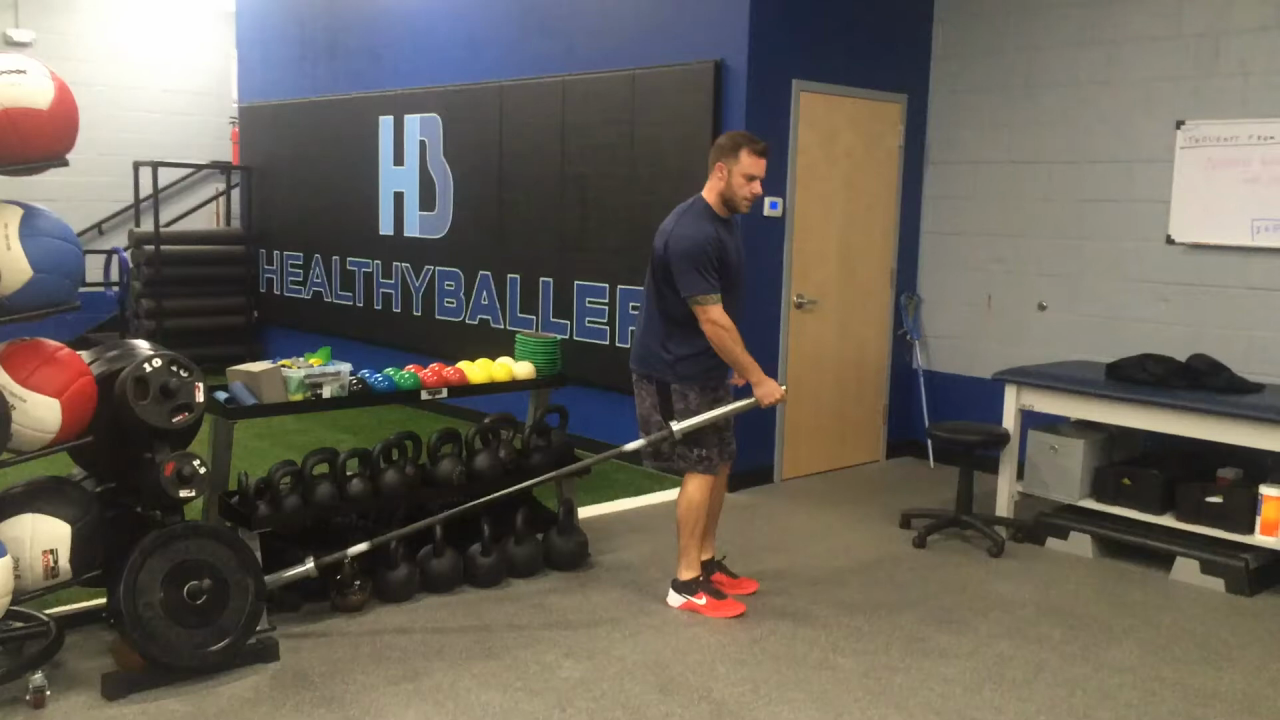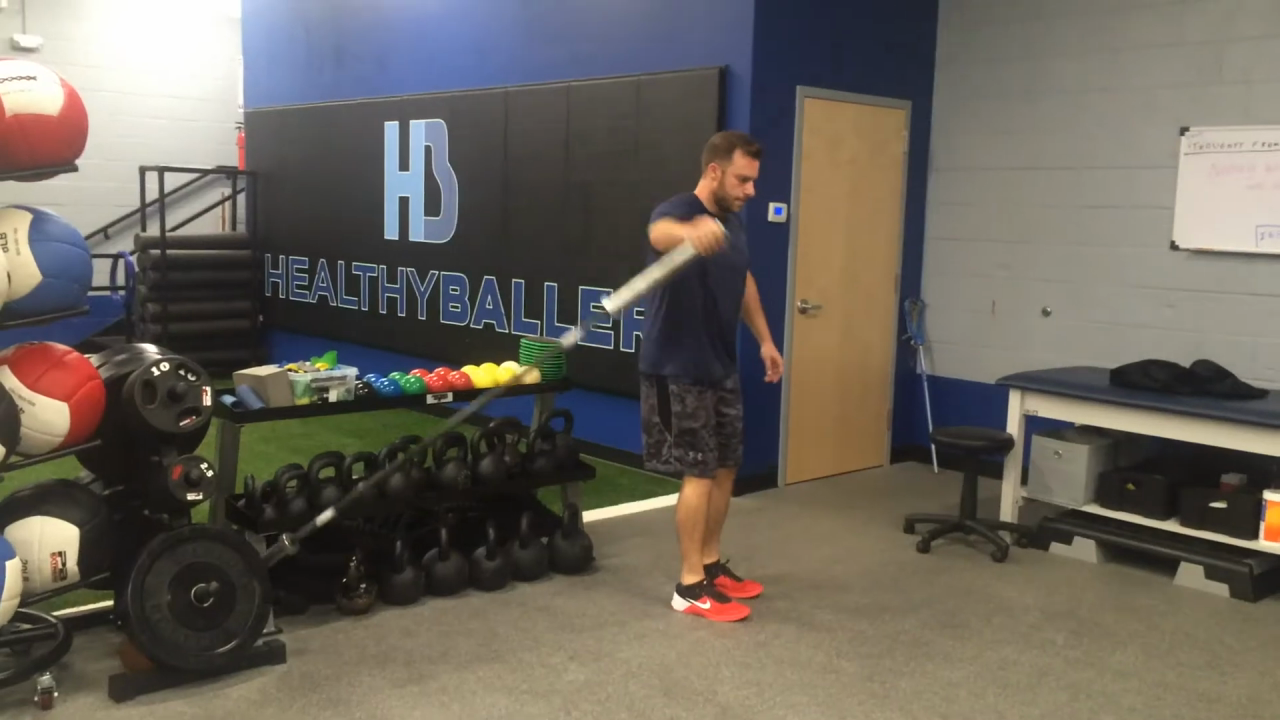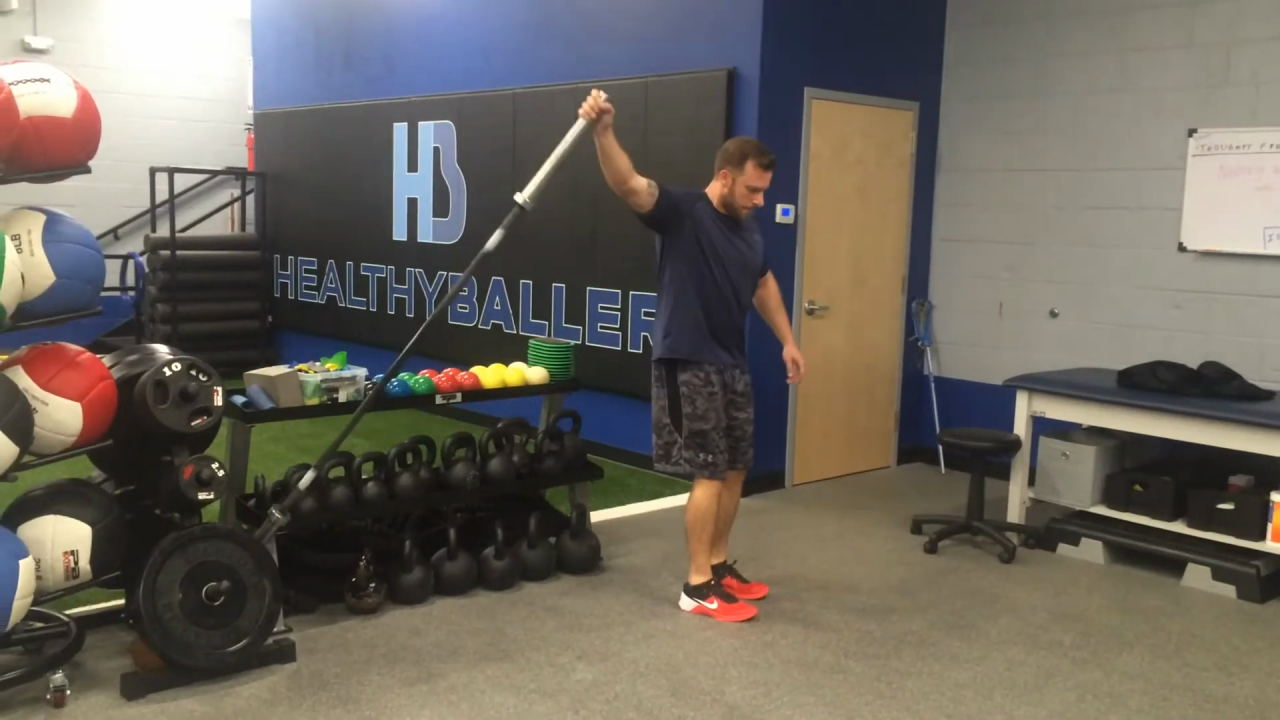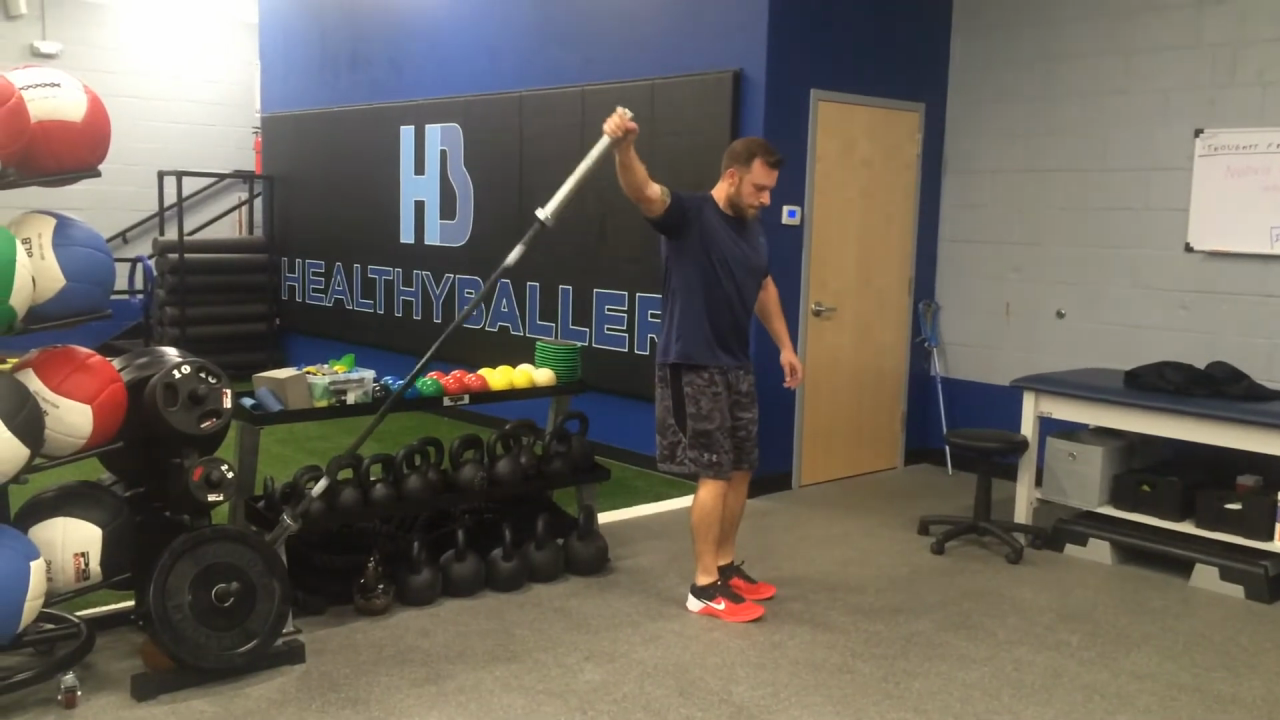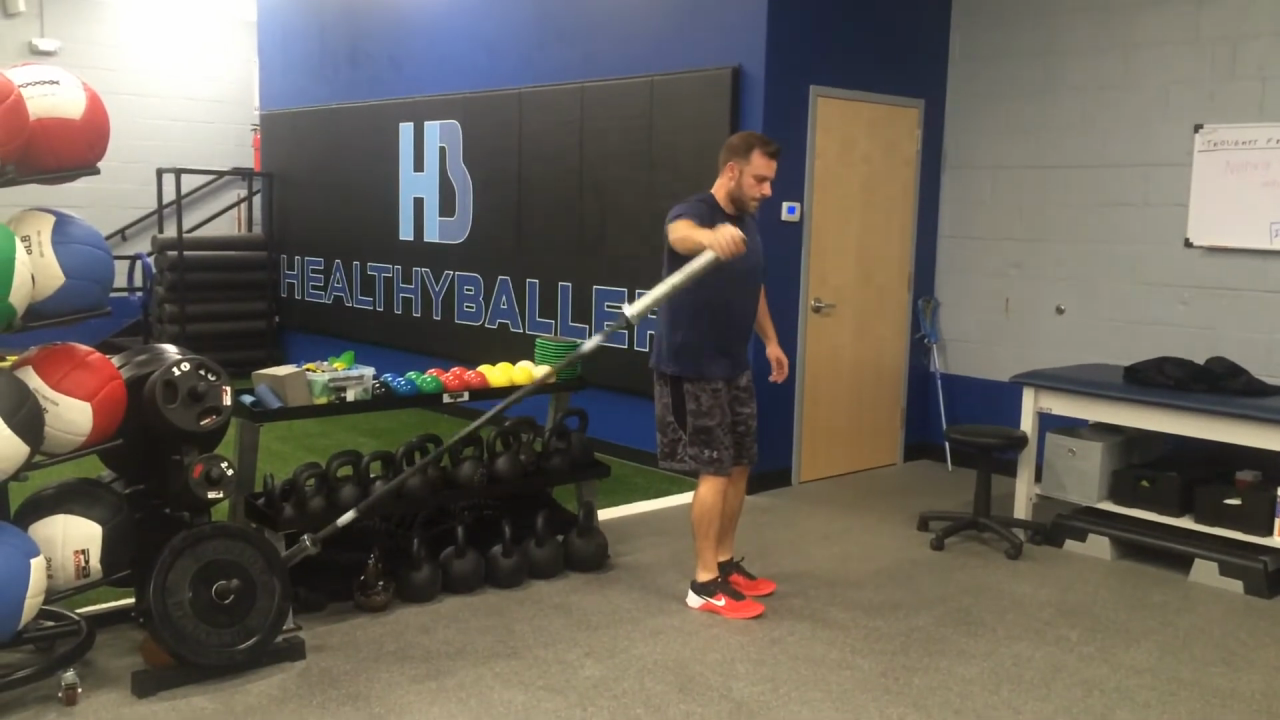
dt=0.5s
person 1, frame 1
left shoulder: (725, 220)
right shoulder: (691, 233)
right elbow: (712, 319)
left wrist: (735, 366)
right wrist: (758, 378)
left hip: (704, 365)
right hip: (671, 369)
left knee: (719, 465)
right knee: (701, 469)
left ankle: (707, 562)
right ankle: (687, 582)
person 1, frame 2
left shoulder: (732, 223)
right shoulder: (684, 213)
right elbow: (660, 233)
left wrist: (765, 340)
right wrist: (691, 234)
left hip: (720, 366)
right hip: (679, 369)
left knee: (725, 468)
right knee: (699, 472)
left ankle: (712, 565)
right ankle: (690, 586)
person 1, frame 3
left shoulder: (747, 228)
right shoulder: (682, 211)
left elbow: (763, 285)
right elbow: (627, 185)
left wrist: (787, 341)
right wrist: (602, 131)
left hip: (732, 366)
right hip: (689, 365)
left knee: (734, 470)
right knee: (708, 474)
left ankle: (718, 567)
right ankle: (697, 586)
person 1, frame 4
left shoulder: (752, 229)
right shoulder: (689, 213)
left elbow: (763, 288)
right elbow: (642, 193)
left wrist: (786, 345)
right wrist: (623, 147)
left hip: (737, 367)
right hip: (693, 367)
left knee: (740, 470)
right knee: (714, 473)
left ankle: (726, 566)
right ankle: (703, 587)
person 1, frame 5
left shoulder: (746, 223)
right shoulder: (699, 214)
right elbow: (679, 233)
left wrist: (770, 341)
right wrist: (709, 237)
left hip: (733, 366)
right hip: (693, 369)
left knee: (738, 467)
right knee: (714, 470)
left ankle: (725, 563)
right ankle: (705, 583)
